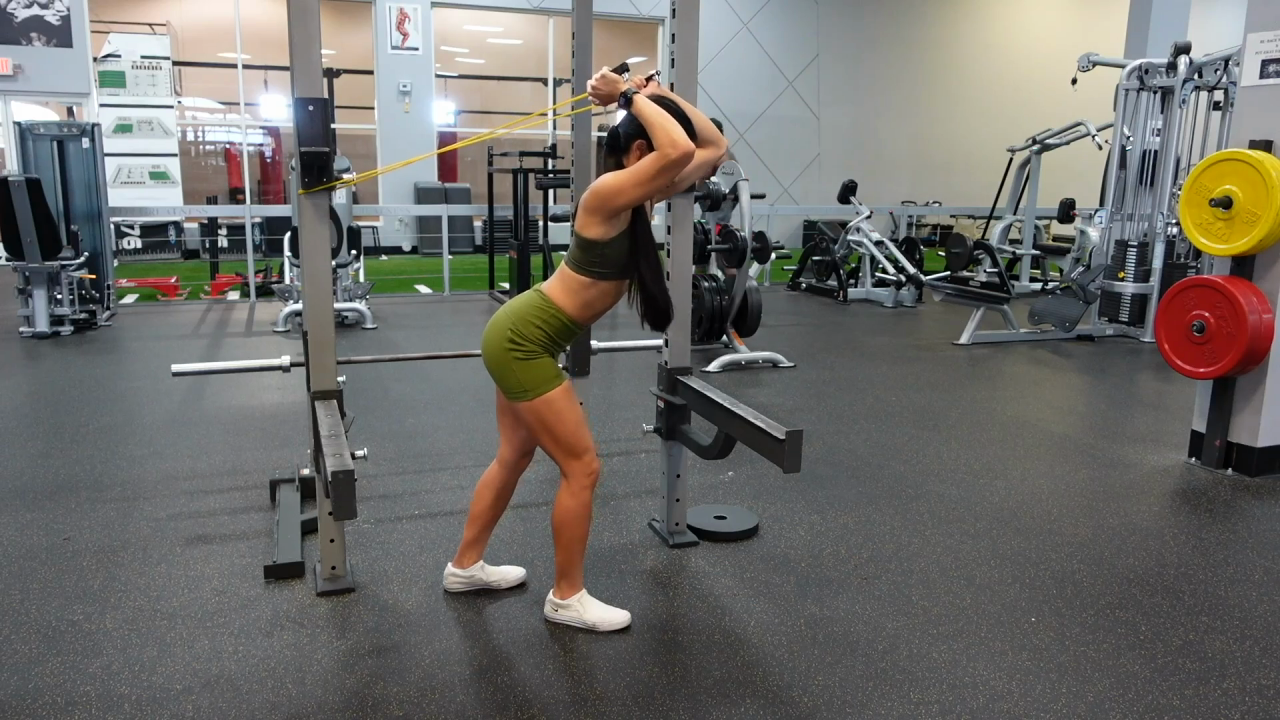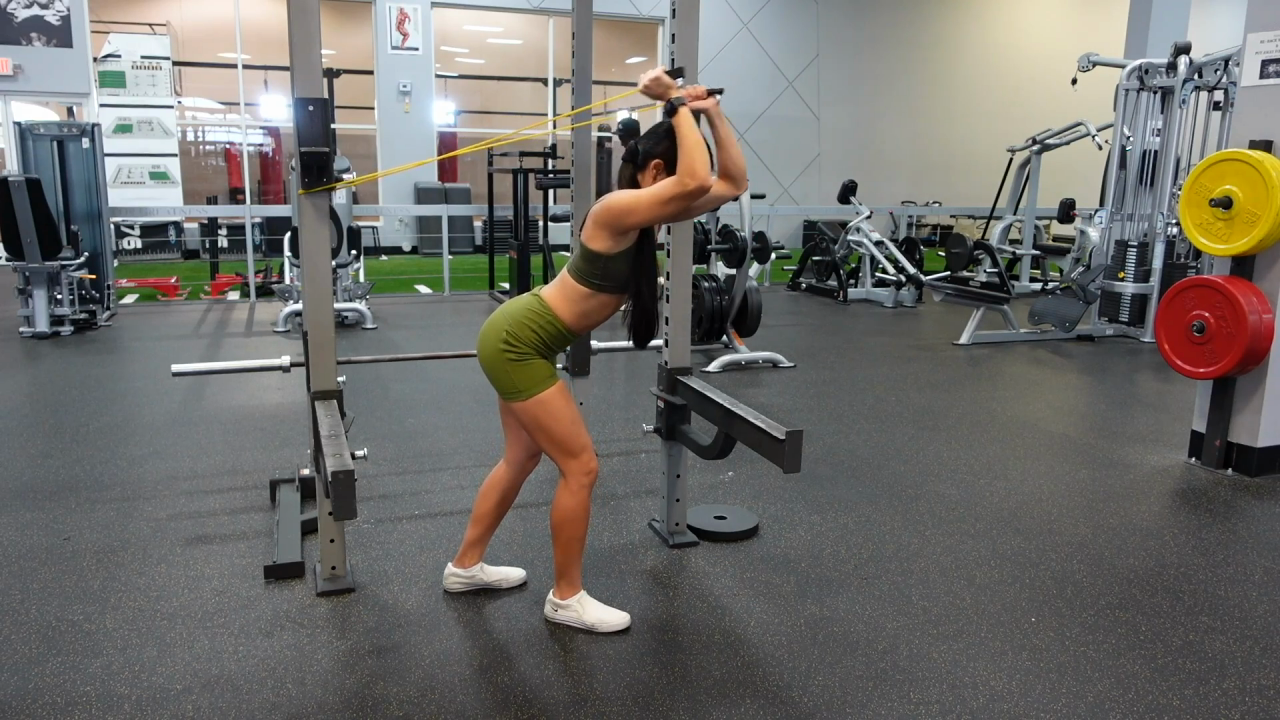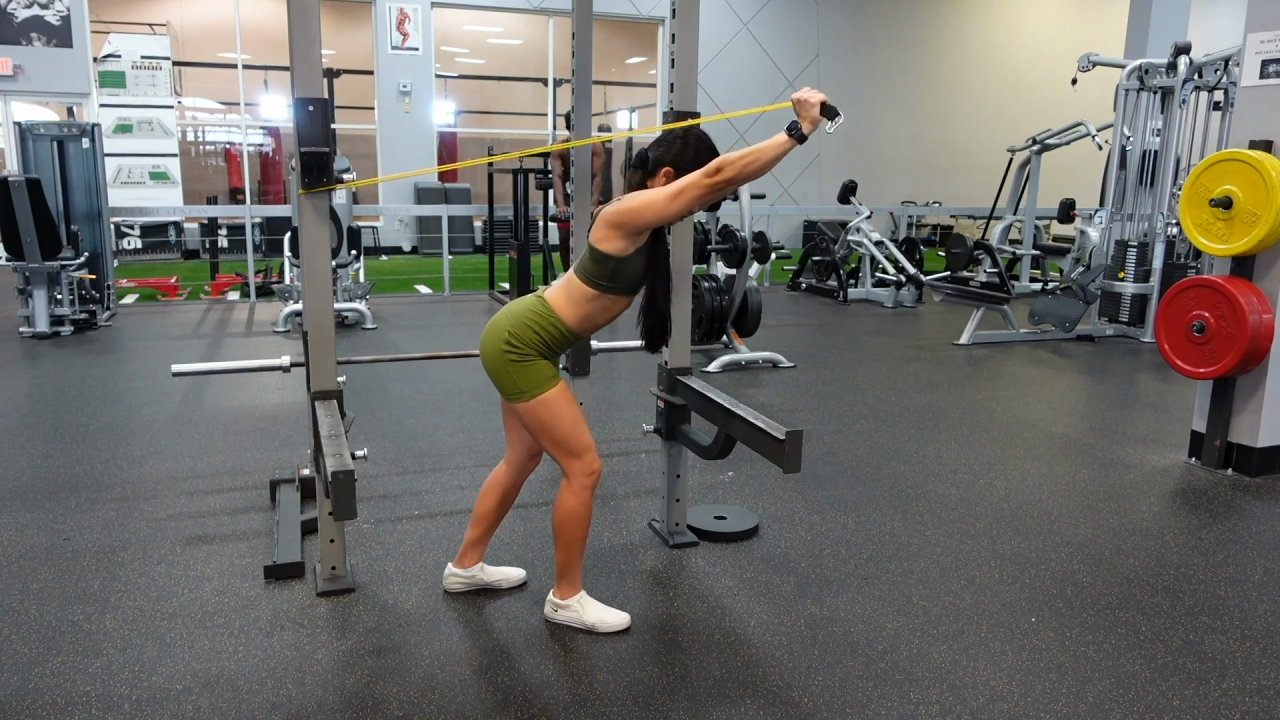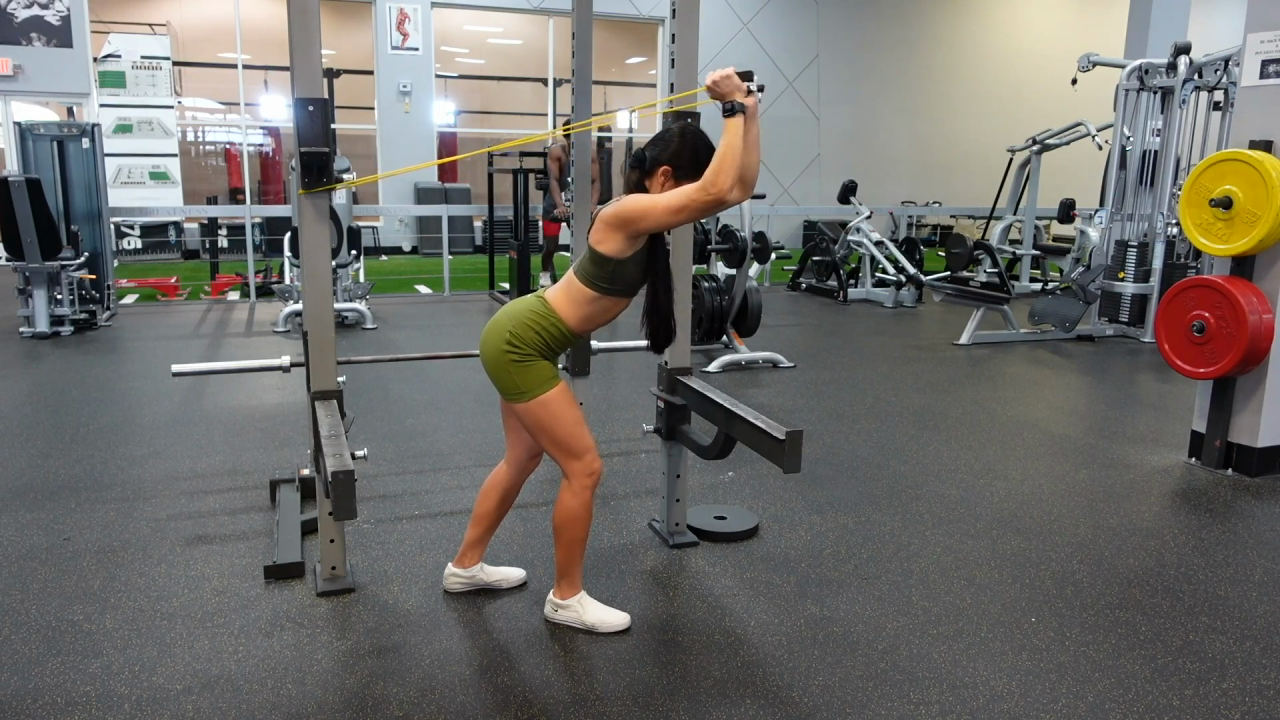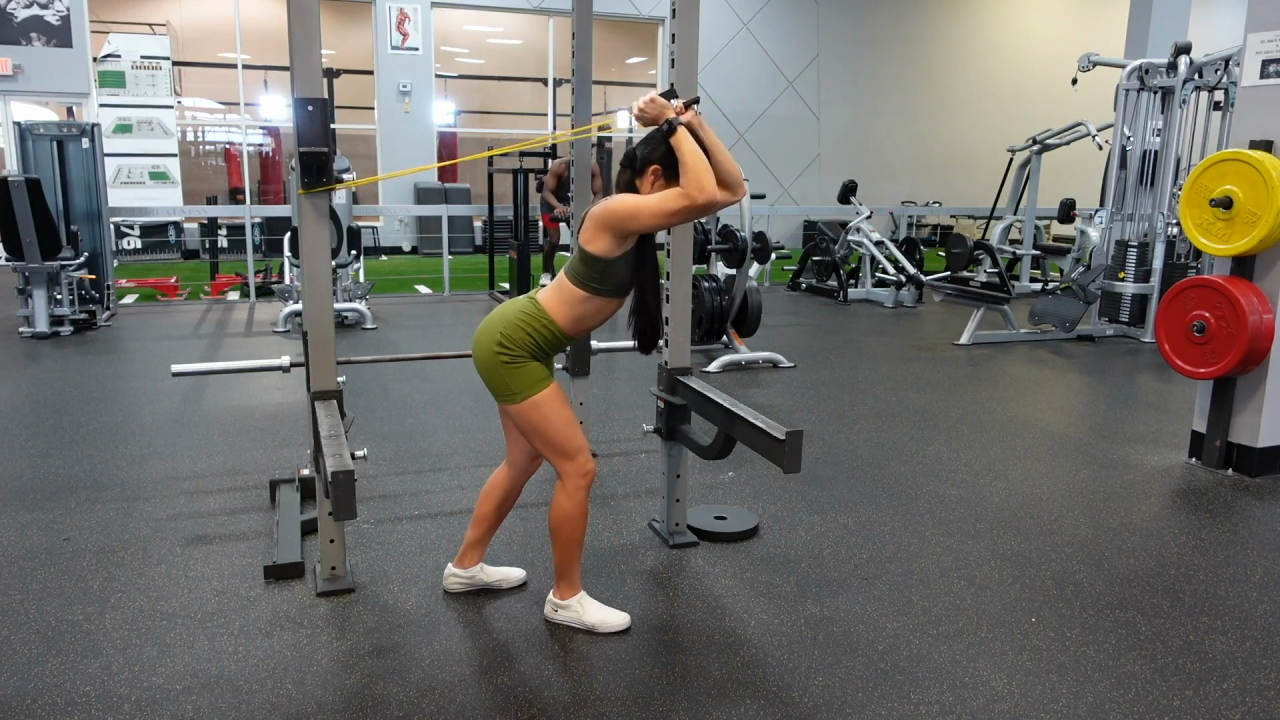
dt=1s
person 1, frame 1
left shoulder: (642, 196)
right shoulder: (609, 193)
left elbow: (713, 147)
right elbow: (681, 151)
left wrist: (653, 94)
right wrist: (630, 96)
left hip: (520, 333)
right hip: (523, 341)
left knee: (513, 457)
right knee: (581, 467)
left ankle: (465, 566)
right ankle: (566, 597)
person 1, frame 2
left shoulder: (650, 210)
right shoulder: (618, 209)
left elbow: (733, 184)
right elbow: (697, 183)
left wrist: (708, 111)
right wrist: (675, 105)
left hip: (518, 336)
right hip: (517, 343)
left knee: (521, 459)
right knee: (580, 467)
left ankle: (465, 566)
right ankle: (566, 597)
person 1, frame 3
left shoulder: (649, 214)
right shoulder: (628, 213)
left elbow: (733, 175)
right elbow: (720, 175)
left wrist: (796, 131)
right wrist: (798, 130)
left hip: (522, 336)
right hip: (521, 343)
left knee: (523, 458)
right knee: (583, 467)
left ankle: (466, 566)
right ankle: (567, 597)
person 1, frame 4
left shoulder: (649, 213)
right shoulder: (628, 213)
left elbow: (737, 187)
right elbow: (716, 192)
left wrist: (748, 114)
right wrist: (734, 107)
left hip: (520, 337)
right hip: (521, 343)
left knee: (522, 459)
right knee: (583, 468)
left ankle: (465, 566)
right ankle: (566, 597)
person 1, frame 5
left shoulder: (639, 214)
right shoulder: (617, 212)
left elbow: (731, 189)
right elbow: (702, 196)
left wrist: (693, 124)
right wrist: (672, 124)
left hip: (516, 339)
right hip: (512, 345)
left knee: (524, 460)
right knee: (577, 468)
left ankle: (465, 566)
right ankle: (566, 597)
